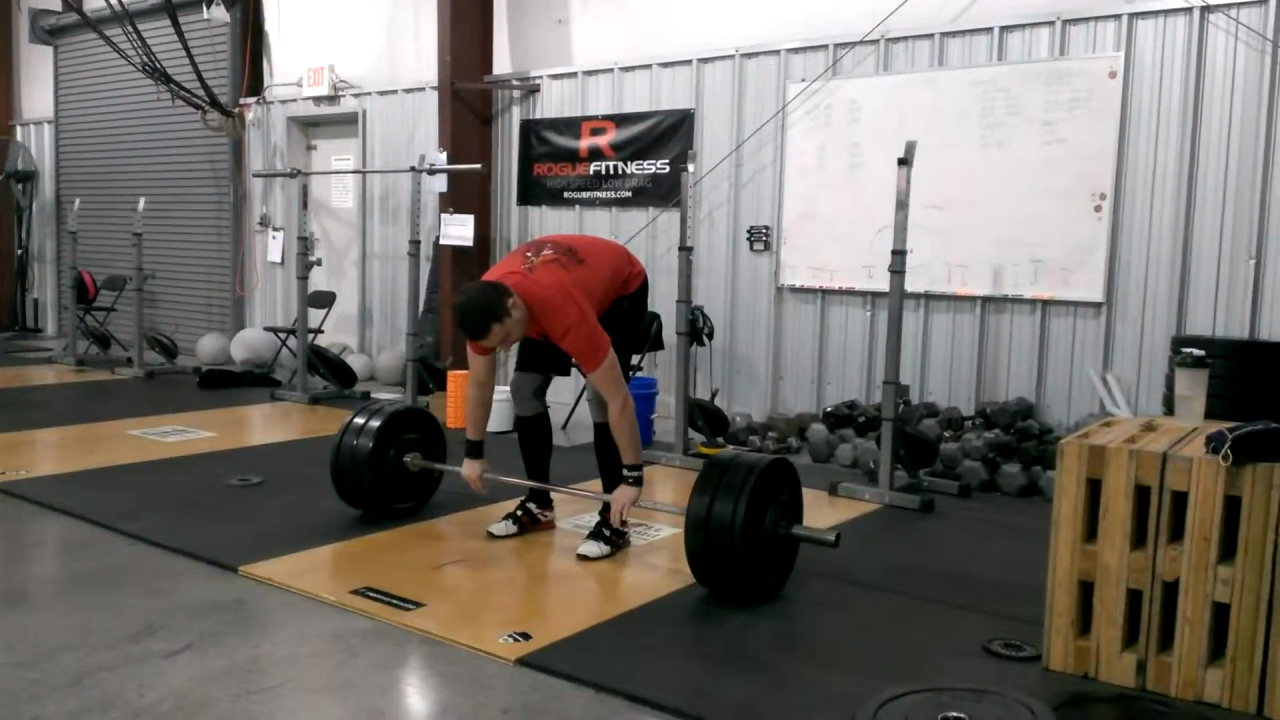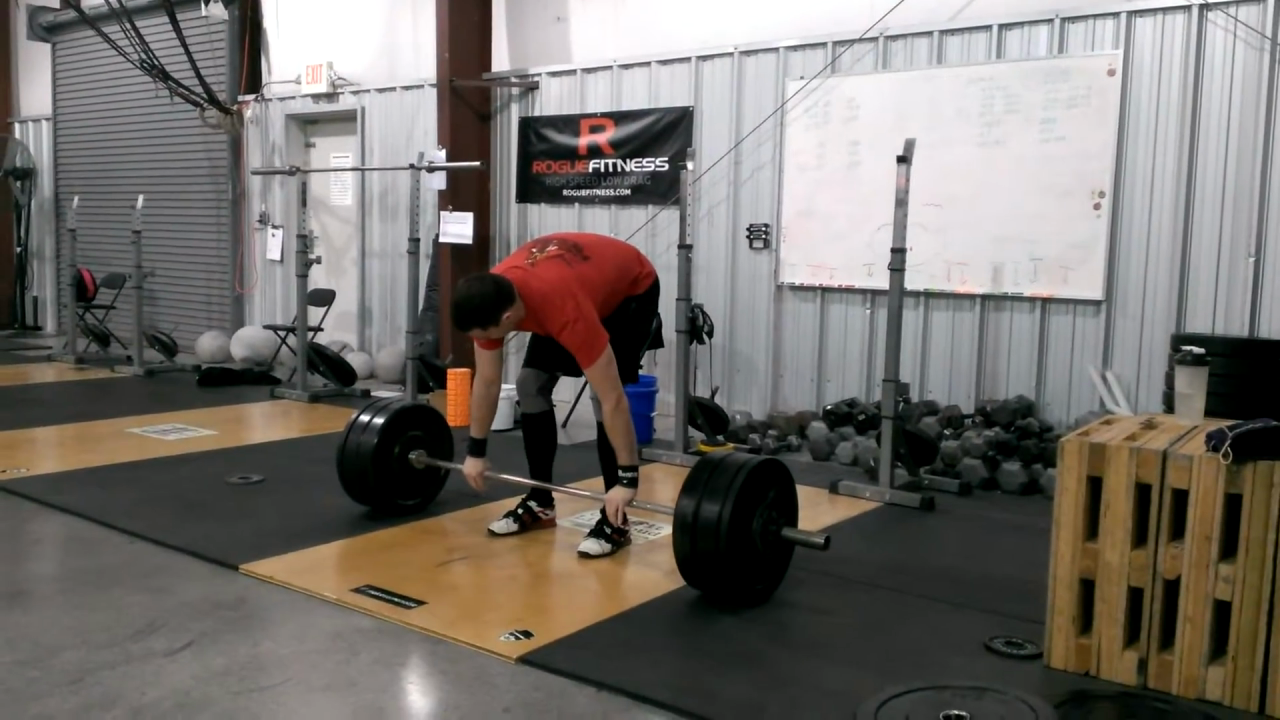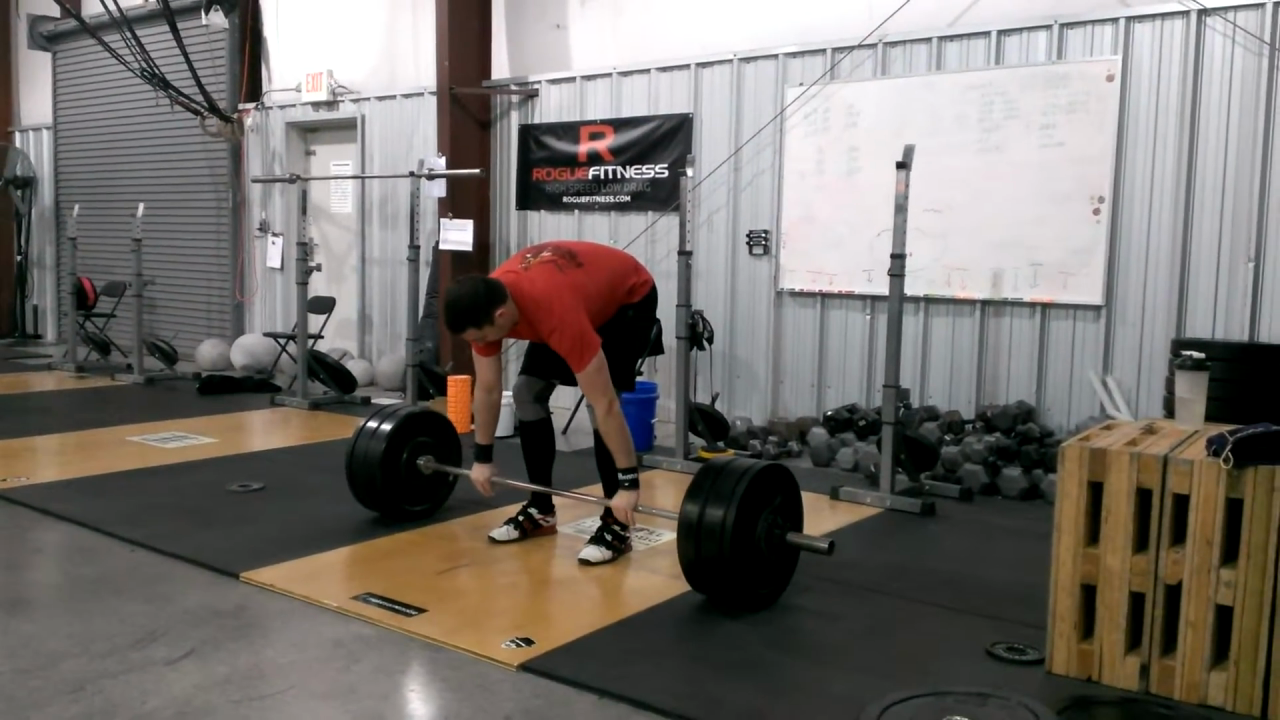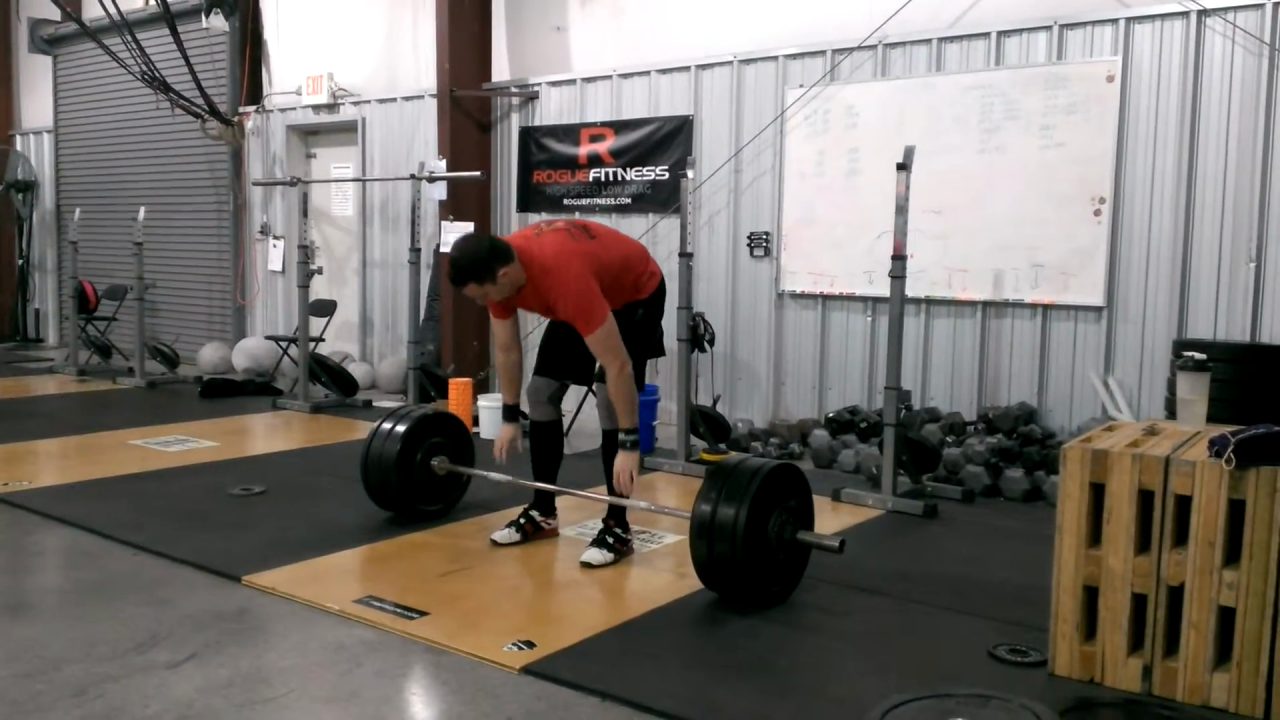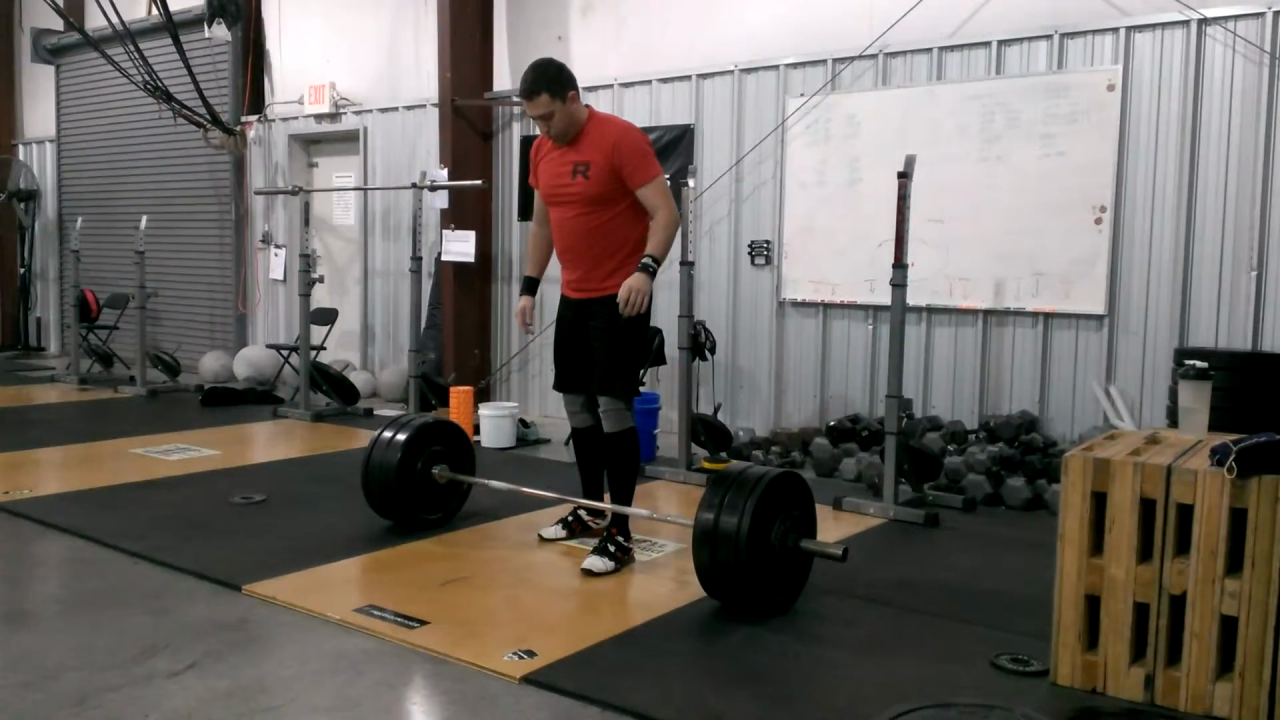
dt=1s
person 1, frame 1
left shoulder: (566, 314)
right shoulder: (484, 307)
left elbow: (619, 399)
right elbow: (480, 385)
left wrist: (632, 477)
right wrist: (473, 454)
left hip: (621, 288)
left knee: (600, 395)
right knee: (525, 388)
left ankle: (613, 521)
right ankle: (539, 504)
person 1, frame 2
left shoulder: (566, 311)
right shoulder: (490, 299)
left elbow: (614, 399)
right elbow: (487, 382)
left wrist: (628, 479)
right wrist: (475, 452)
left hip: (632, 290)
left knee: (601, 395)
right knee: (530, 385)
left ankle: (615, 521)
right ankle: (540, 503)
person 1, frame 3
left shoulder: (558, 315)
right shoulder: (486, 304)
left elbow: (605, 404)
right elbow: (486, 388)
left wrist: (628, 483)
right wrist: (482, 458)
left hip: (629, 299)
right hip: (585, 287)
left knee: (596, 400)
right knee: (527, 392)
left ankle: (616, 525)
right ankle: (540, 510)
person 1, frame 4
left shoulder: (565, 277)
right shoulder: (499, 270)
left elbow: (618, 365)
right elbow: (507, 349)
left wrist: (628, 446)
right wrist: (510, 419)
left hip: (636, 296)
right hip: (579, 304)
left knee: (607, 399)
right knee: (540, 394)
left ankle: (617, 528)
right ankle: (542, 513)
person 1, frame 5
left shoulder: (621, 139)
right shoulder: (542, 150)
left elbow: (666, 212)
left wrist: (646, 270)
right wrist: (528, 287)
left hip: (619, 298)
right hip: (574, 298)
left knee: (613, 407)
right knee: (577, 405)
left ankle: (620, 533)
right ankle: (591, 510)
